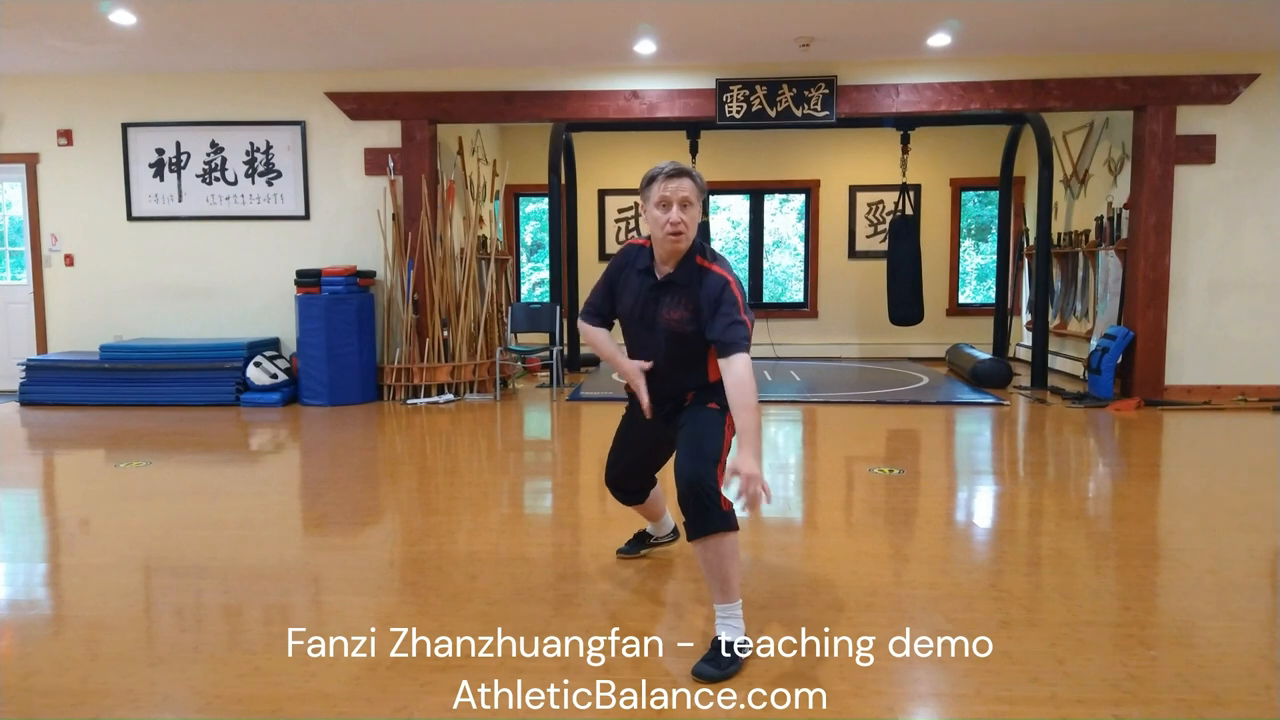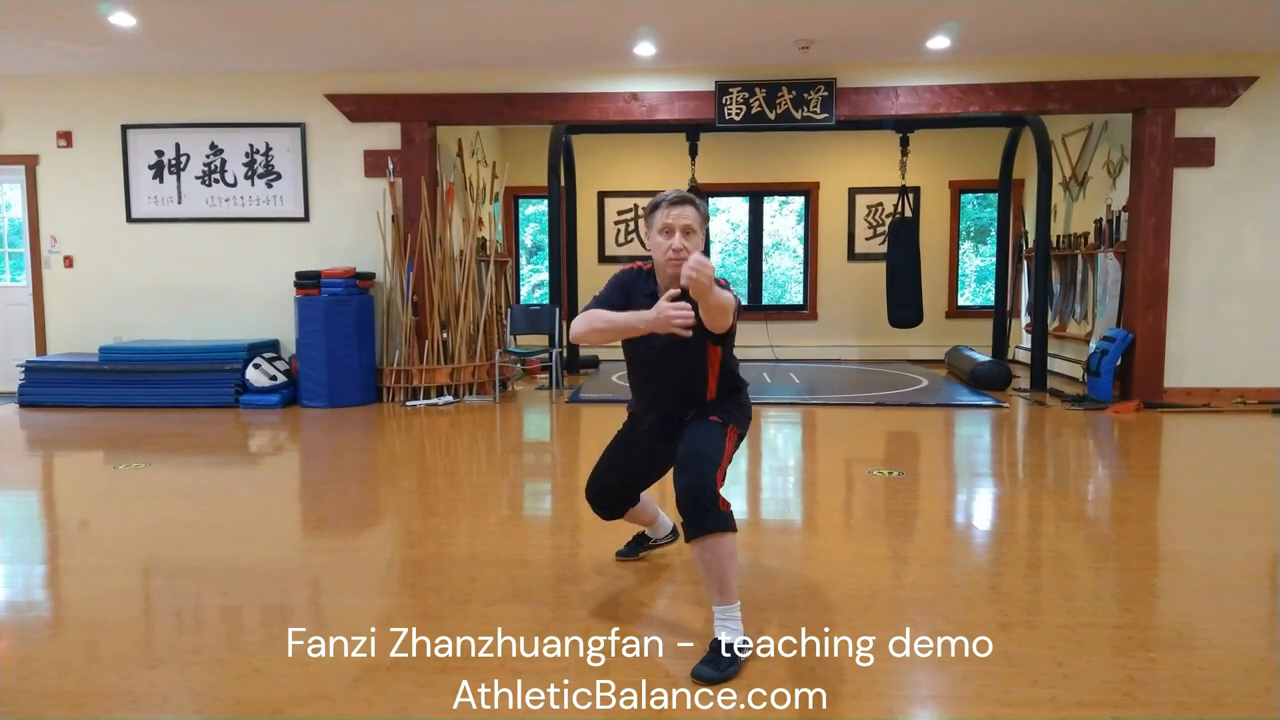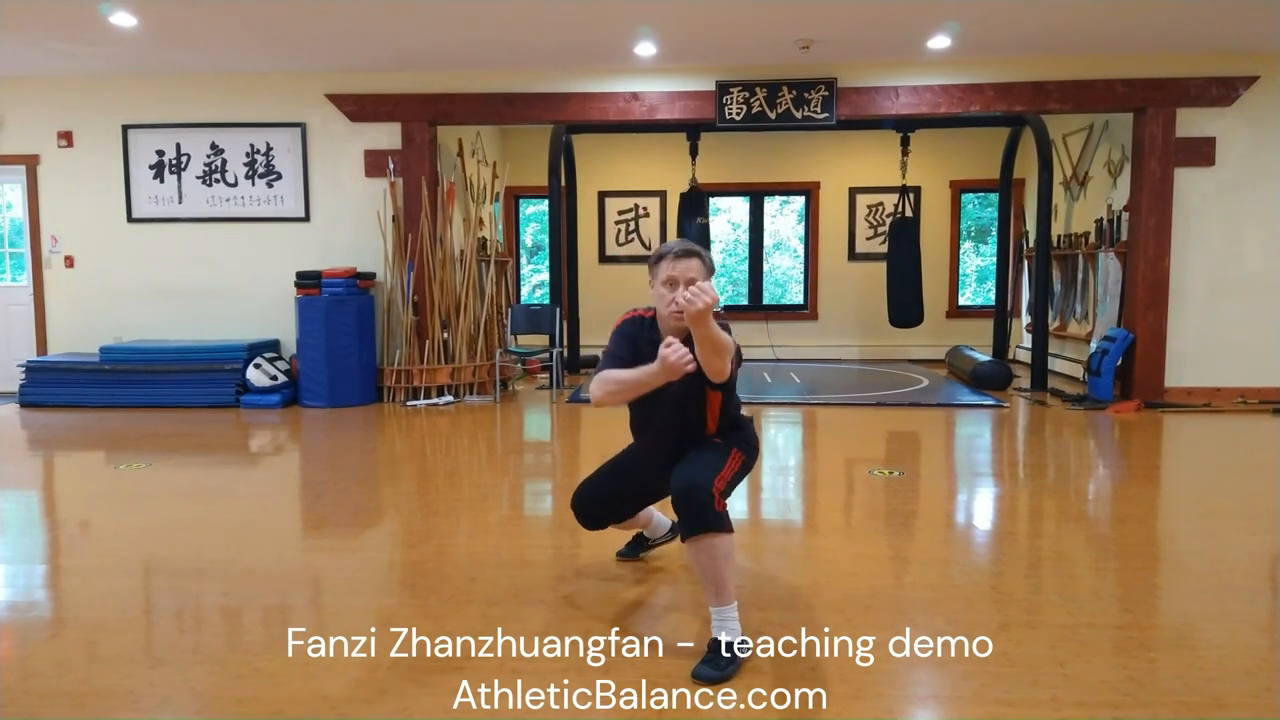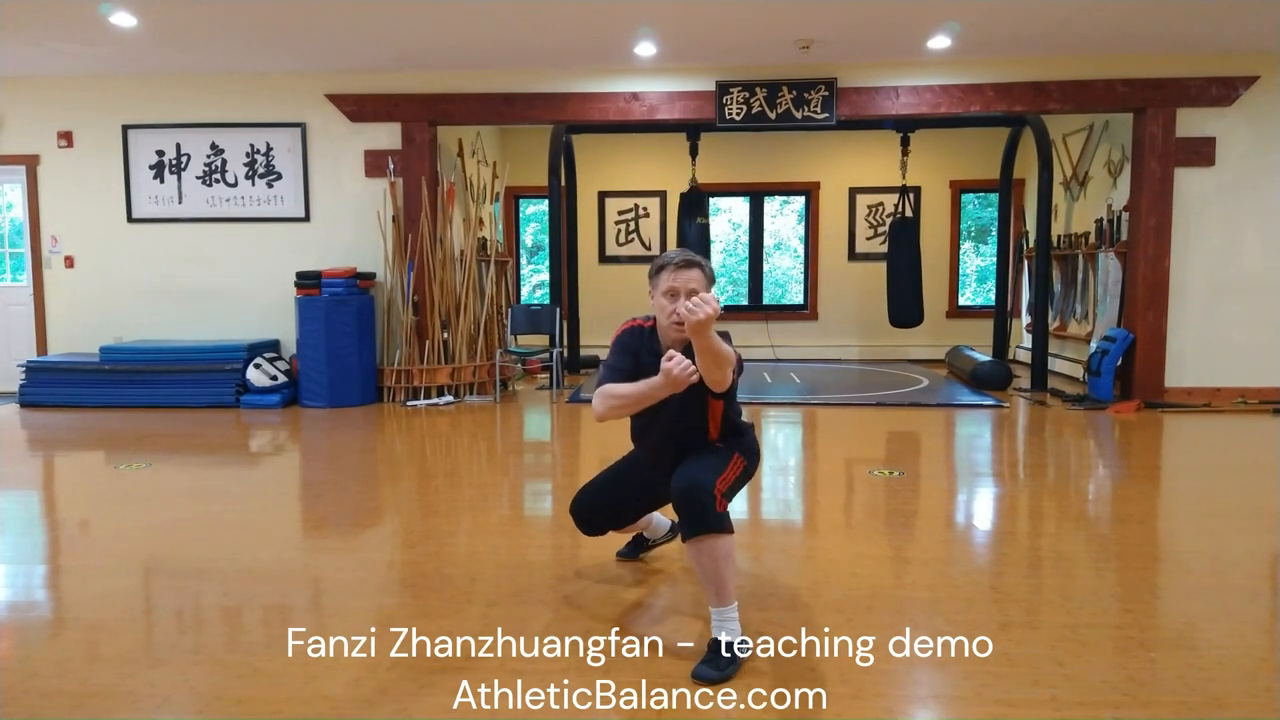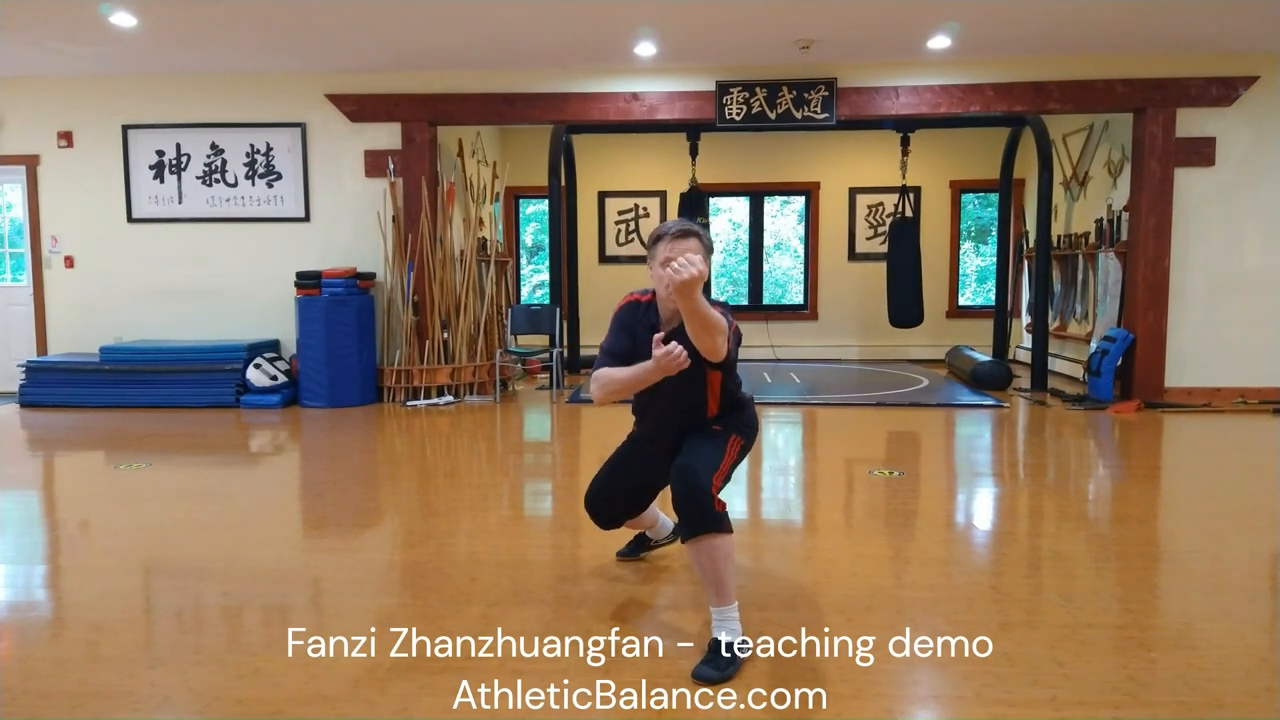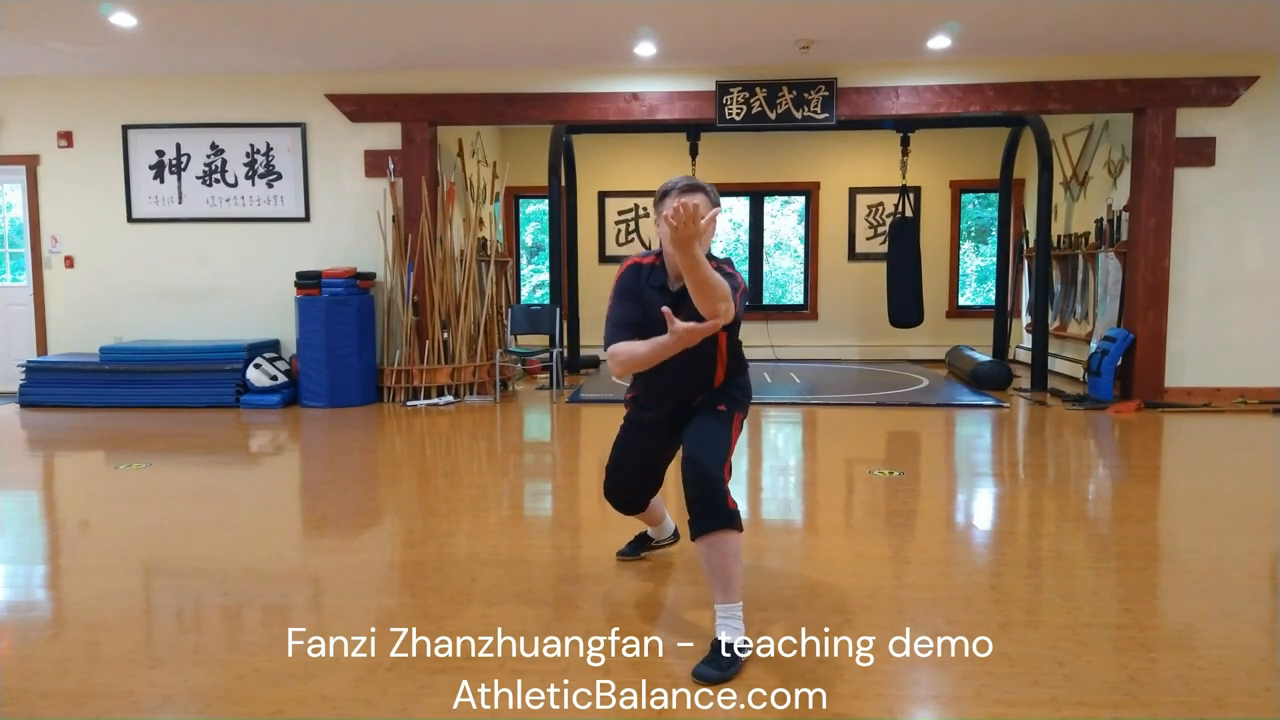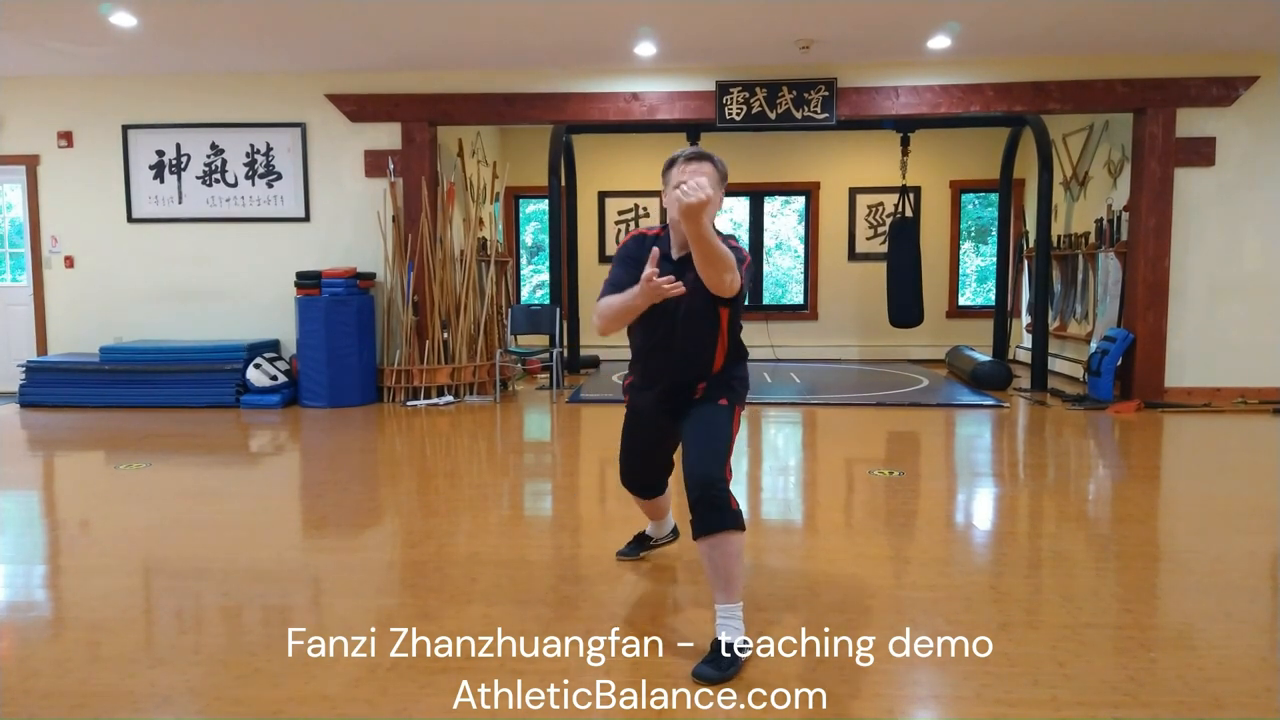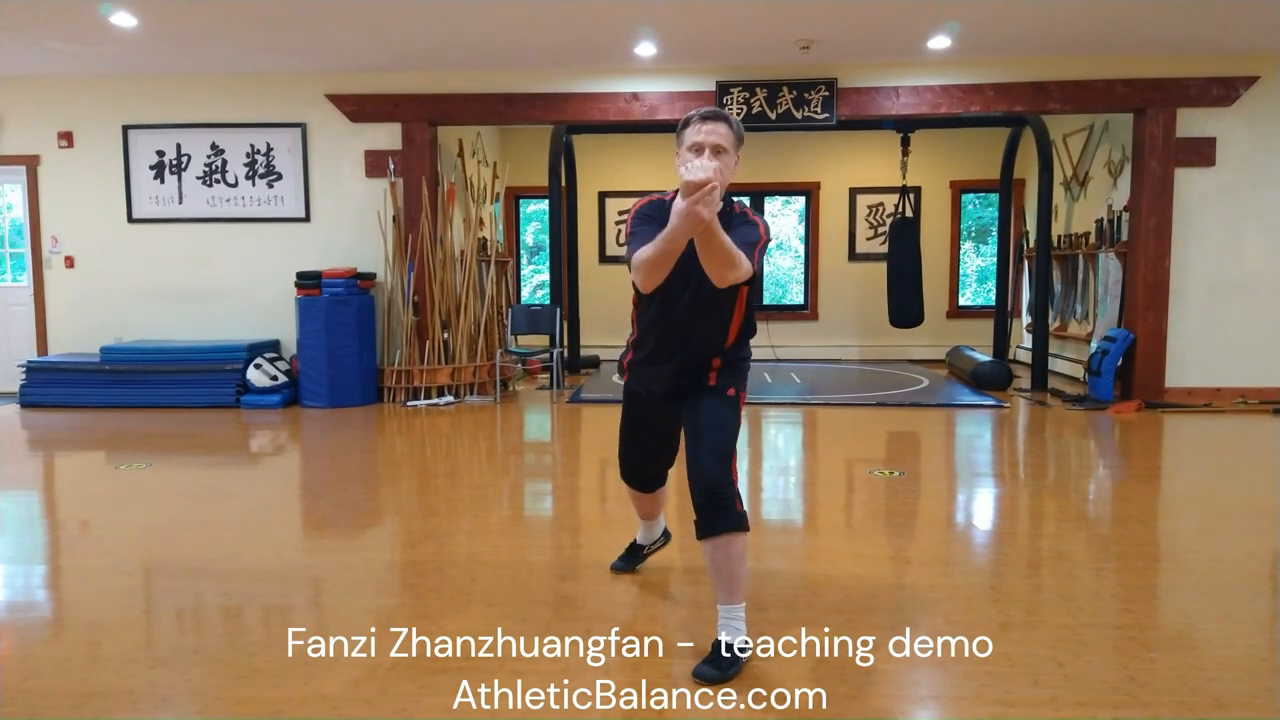
dt=0.4s
person 1, frame 1
left shoulder: (716, 280)
right shoulder: (628, 259)
left elbow: (737, 360)
right elbow: (590, 323)
left wrist: (748, 451)
right wrist: (621, 363)
left hip: (705, 399)
right hip: (649, 397)
left knee: (696, 487)
right knee: (621, 481)
left ankle: (731, 632)
right ankle: (661, 528)
person 1, frame 2
left shoulder: (715, 291)
right shoulder: (630, 282)
left elbow: (721, 313)
right elbow: (580, 329)
left wrist: (705, 289)
right wrist: (651, 320)
left hip: (712, 411)
right hip: (651, 414)
left knee: (696, 488)
right knee: (603, 495)
left ankle: (730, 633)
right ankle: (659, 530)
person 1, frame 3
left shoulder: (714, 339)
right shoulder: (633, 328)
left elbow: (719, 360)
right elbow: (599, 392)
left wrist: (702, 323)
right wrist: (659, 371)
left hip: (719, 444)
right hip: (656, 448)
left knee: (693, 490)
right knee: (588, 506)
left ankle: (728, 634)
right ankle: (657, 528)
person 1, frame 4
left shoulder: (715, 349)
right shoulder: (632, 336)
left elbow: (719, 375)
right elbow: (602, 406)
left wrist: (703, 332)
right wrist: (663, 384)
left hip: (721, 450)
right hip: (656, 456)
left knee: (694, 491)
right knee: (587, 512)
left ankle: (728, 633)
right ankle: (657, 528)
person 1, frame 5
left shoulder: (716, 318)
right shoulder: (632, 312)
left elbow: (713, 343)
right elbow: (599, 389)
left wrist: (690, 296)
right wrist: (655, 368)
left hip: (720, 426)
right hip: (657, 431)
left knee: (692, 484)
right knee: (601, 505)
left ankle: (728, 633)
right ankle: (661, 529)
person 1, frame 6
left shoulder: (725, 276)
right shoulder: (634, 274)
left elbow: (718, 309)
right elbow: (617, 360)
left wrist: (690, 251)
right wrist: (673, 340)
left hip: (715, 398)
right hip: (652, 402)
left knee: (704, 480)
right knee: (621, 490)
left ankle: (730, 633)
right ankle: (662, 531)
person 1, frame 7
left shoulder: (729, 253)
right shoulder: (637, 247)
left elbow: (723, 281)
right elbow: (603, 321)
left wrist: (698, 223)
right wrist: (642, 292)
left hip: (713, 389)
right hip: (650, 388)
left knee: (708, 486)
right knee: (638, 477)
left ankle: (731, 634)
right ankle: (661, 530)
person 1, frame 8
left shoulder: (748, 224)
right shoulder: (650, 211)
left elbow: (729, 274)
right elbow: (644, 276)
left wrist: (705, 217)
right wrist: (680, 225)
left hip: (715, 373)
right hip: (649, 370)
left knee: (713, 485)
right knee: (639, 474)
left ankle: (733, 635)
right ankle: (651, 534)
